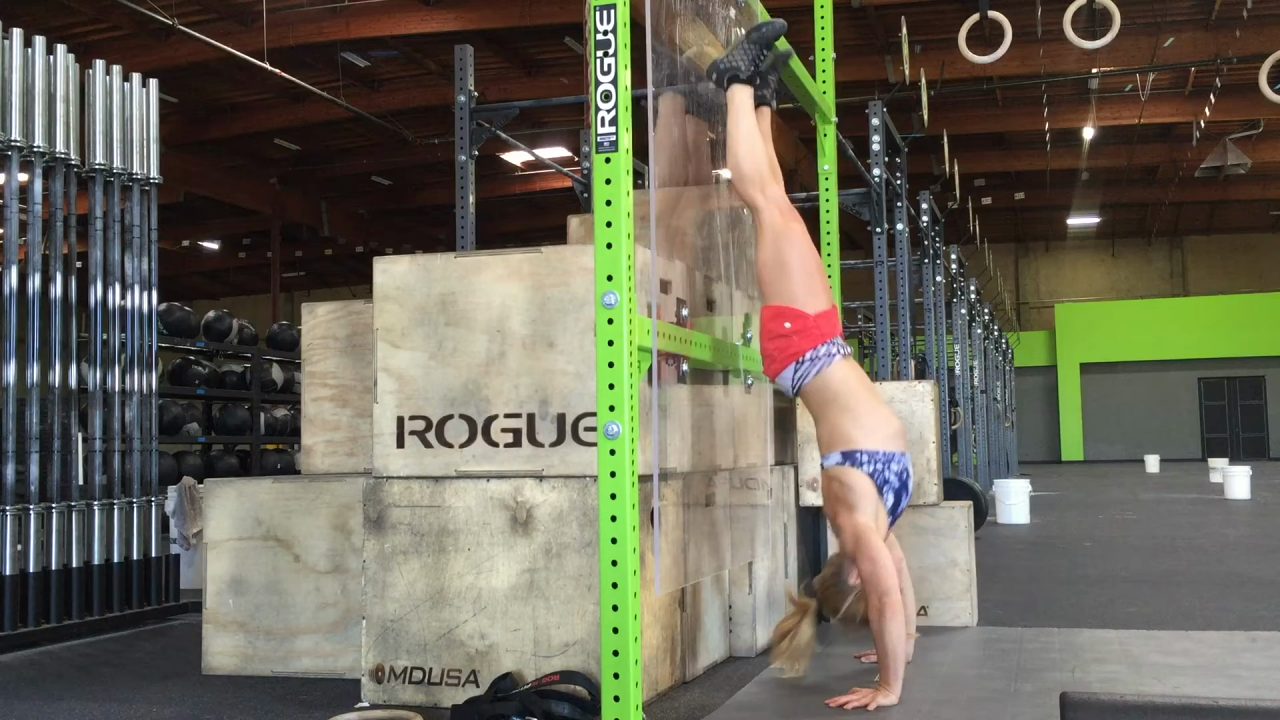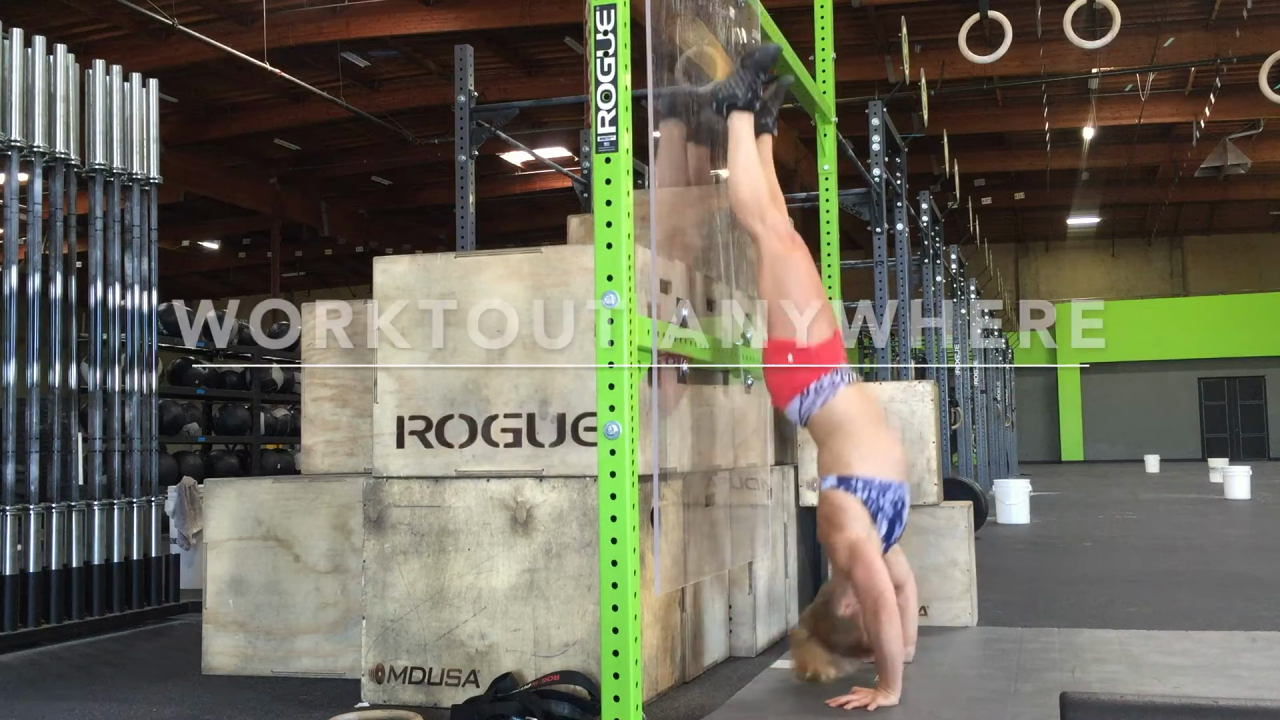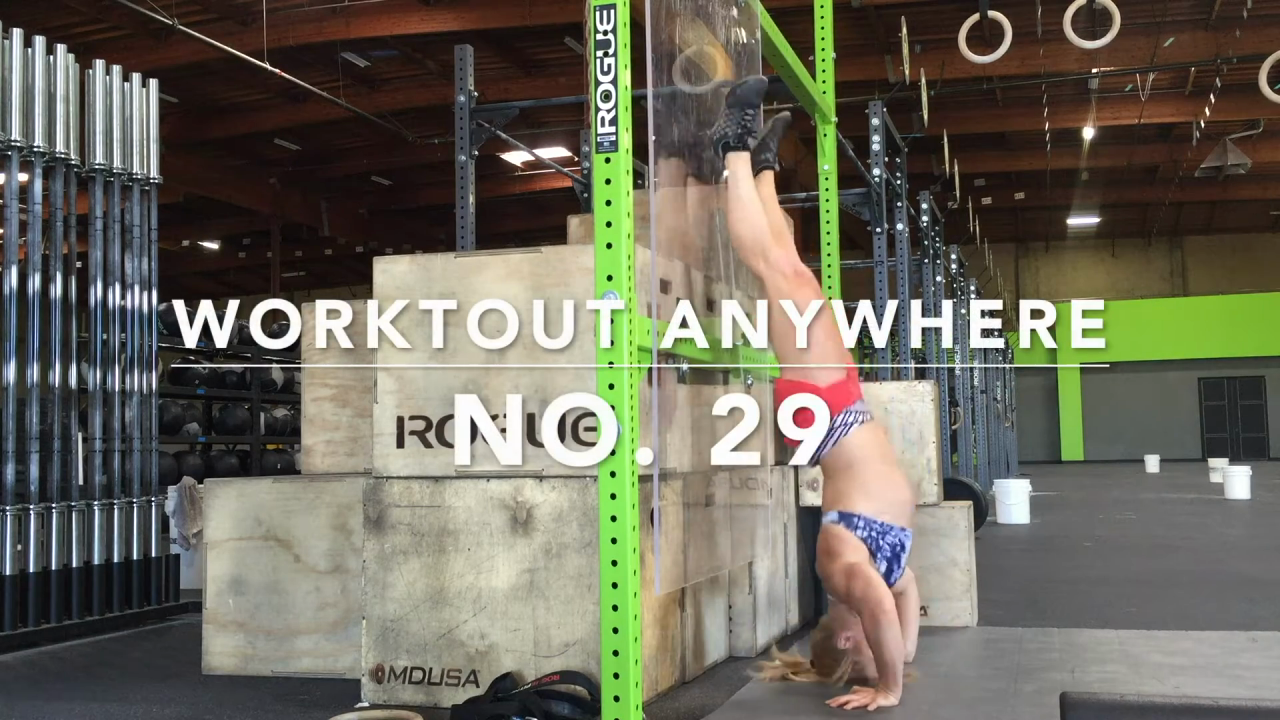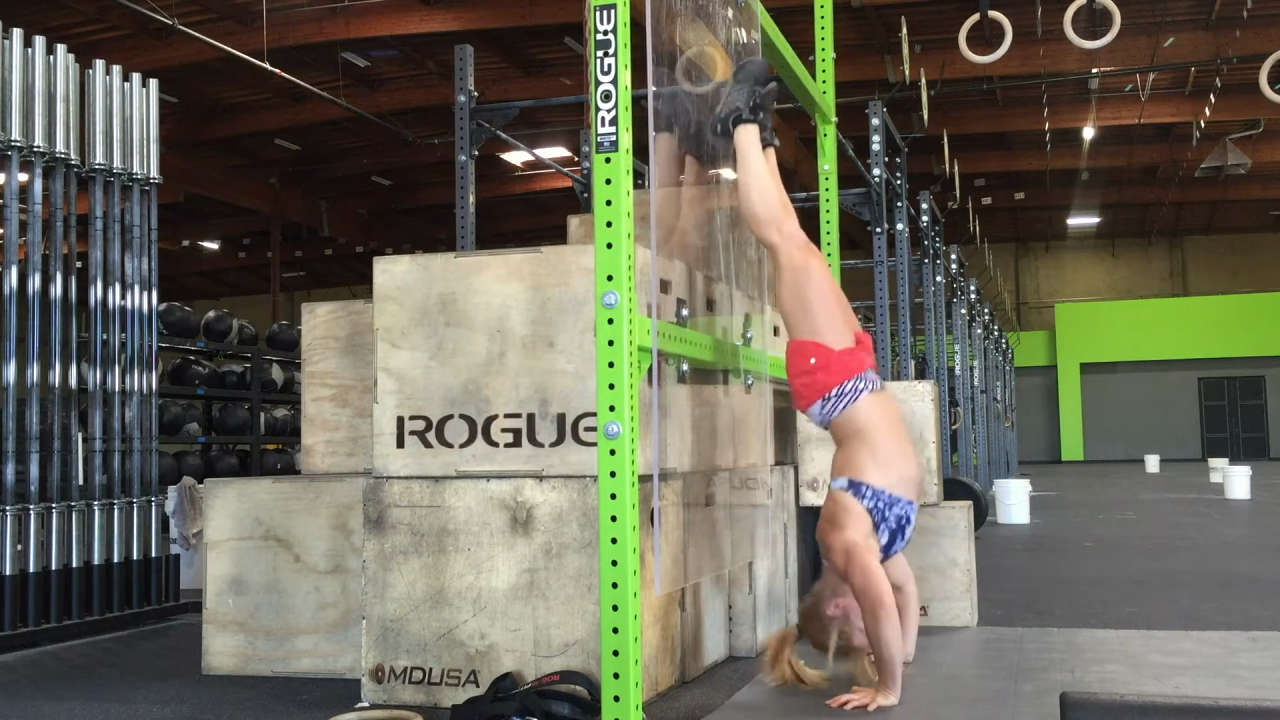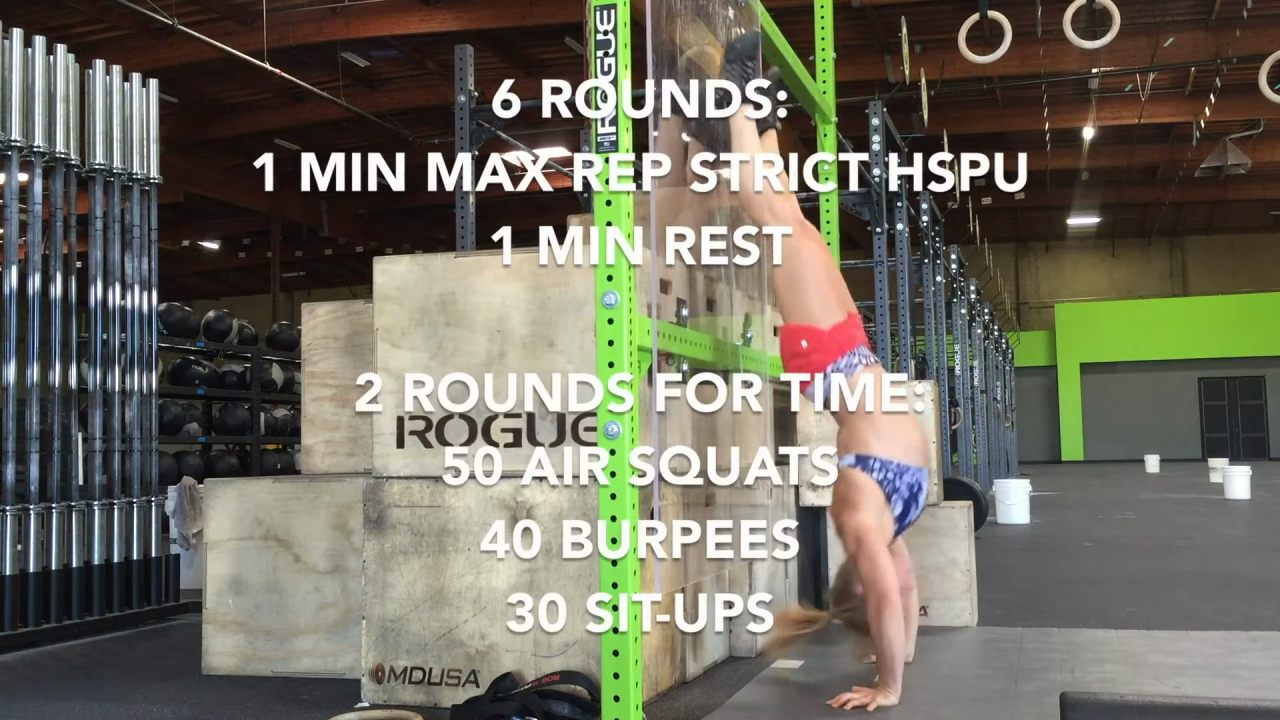
dt=1s
person 1, frame 1
left shoulder: (863, 512)
right shoulder: (857, 512)
left wrist: (896, 663)
right wrist: (889, 686)
left hip: (813, 347)
right hip: (805, 347)
left knee: (772, 204)
right knee: (768, 202)
left ankle: (755, 91)
right ankle: (741, 79)
person 1, frame 2
right shoulder: (850, 530)
left wrist: (899, 658)
right wrist: (890, 686)
left hip: (816, 371)
right hip: (808, 371)
left knee: (777, 232)
right knee: (773, 230)
left ankle: (758, 119)
right ankle: (743, 107)
person 1, frame 3
right shoulder: (846, 560)
left wrist: (895, 675)
right wrist: (890, 687)
left hip: (834, 403)
right hip: (827, 404)
left knee: (786, 269)
right knee: (780, 270)
left ankle: (758, 153)
right ankle: (741, 146)
person 1, frame 4
right shoulder: (850, 532)
left wrist: (891, 680)
right wrist: (888, 686)
left hip: (844, 376)
right hip: (836, 376)
left knee: (789, 243)
right knee: (786, 242)
right ankle: (745, 121)
person 1, frame 5
left shoulder: (873, 512)
right shoulder: (865, 514)
right wrist: (888, 686)
left hip: (837, 352)
right hip: (827, 353)
left knee: (784, 220)
right knee: (779, 219)
right ankle: (747, 105)
